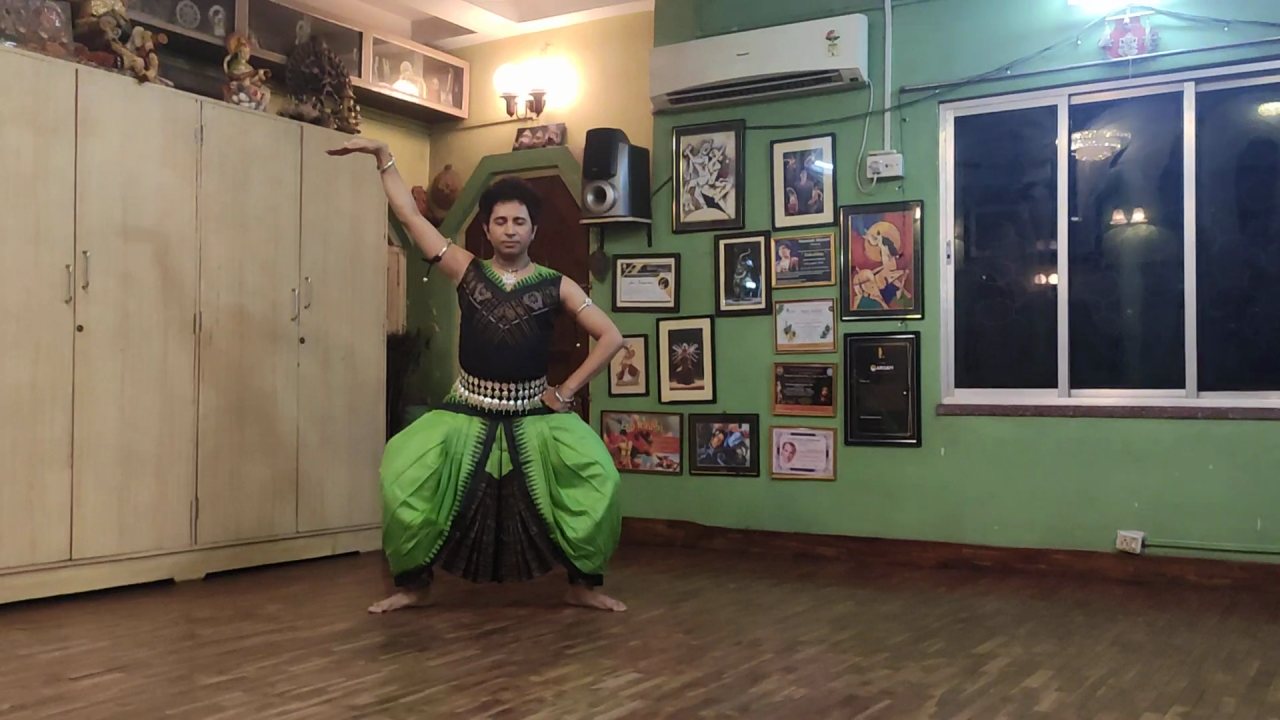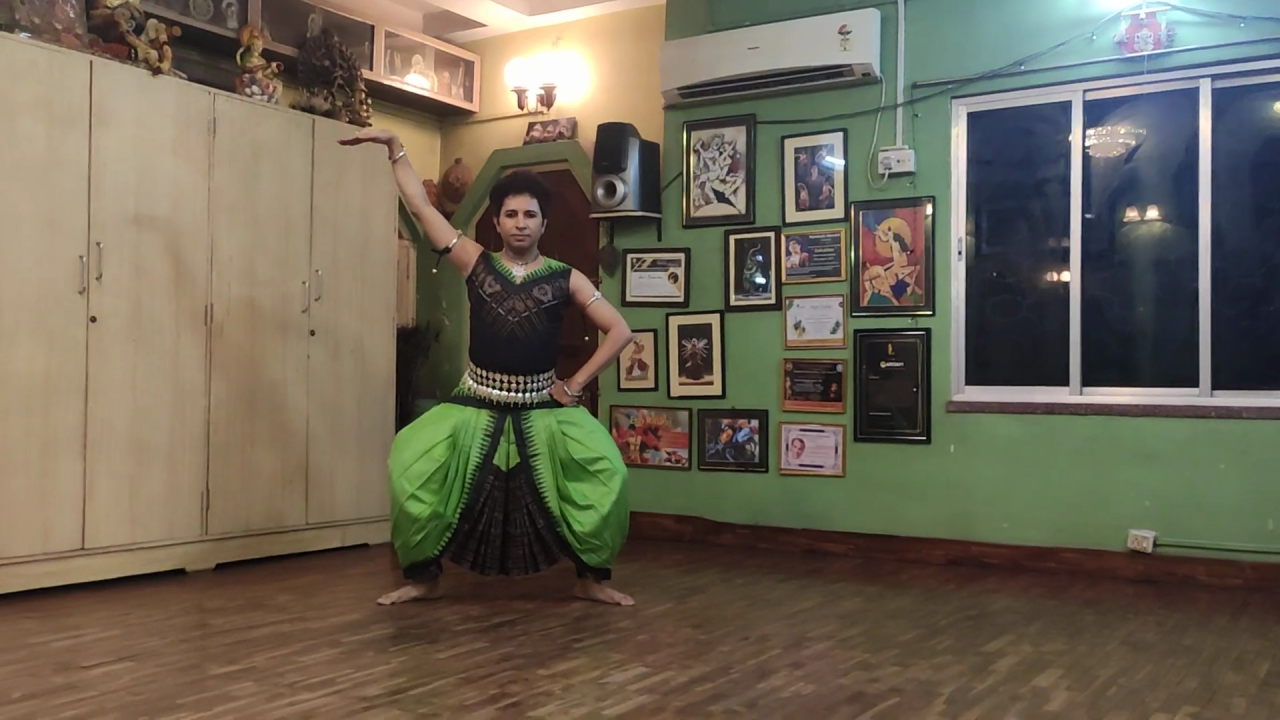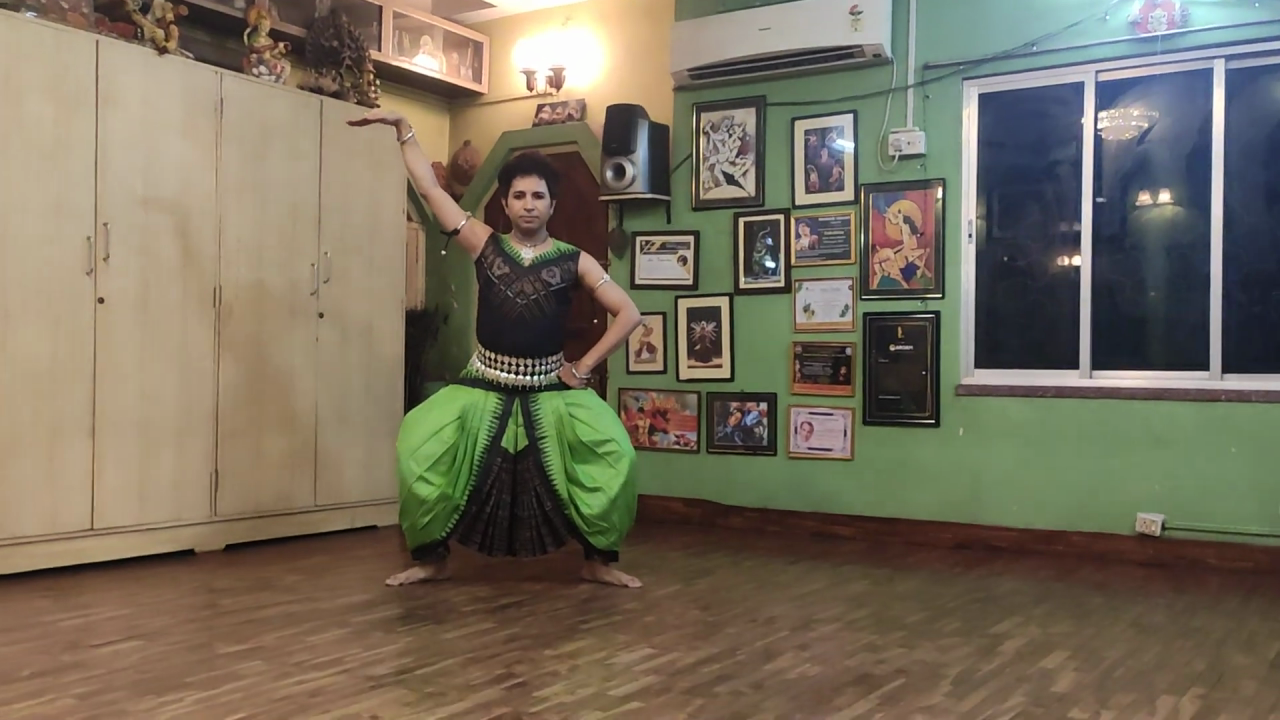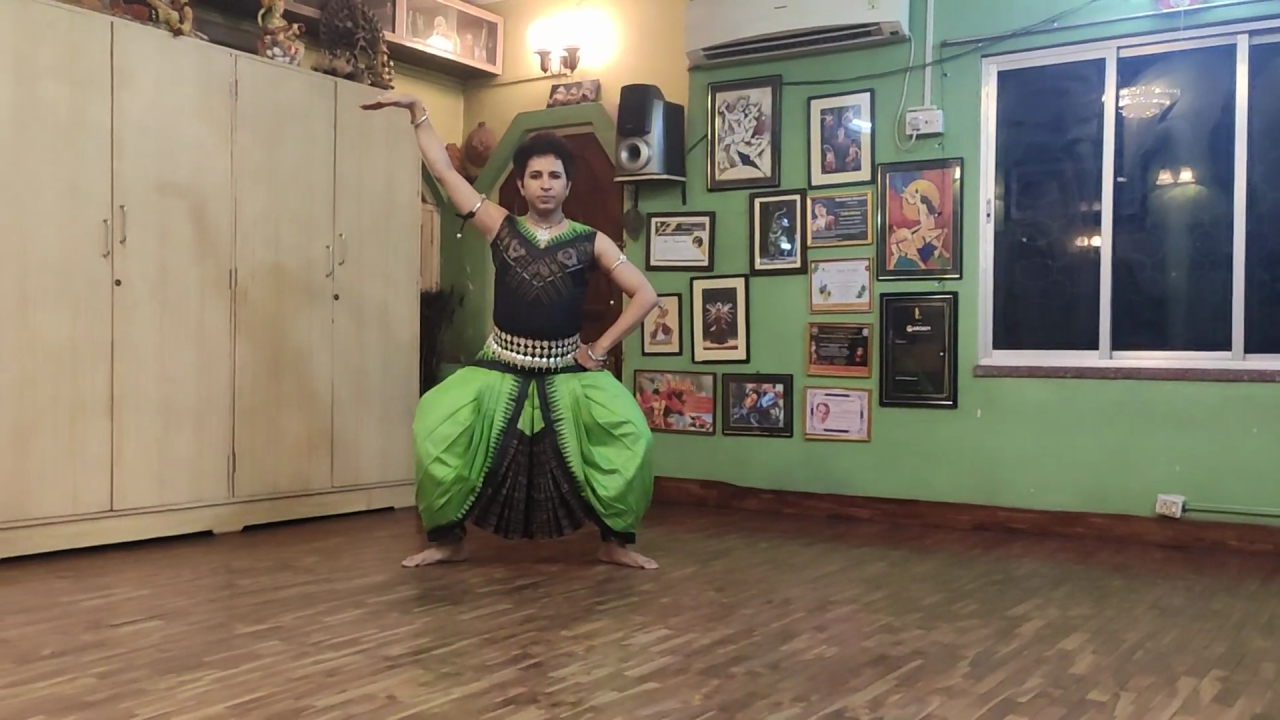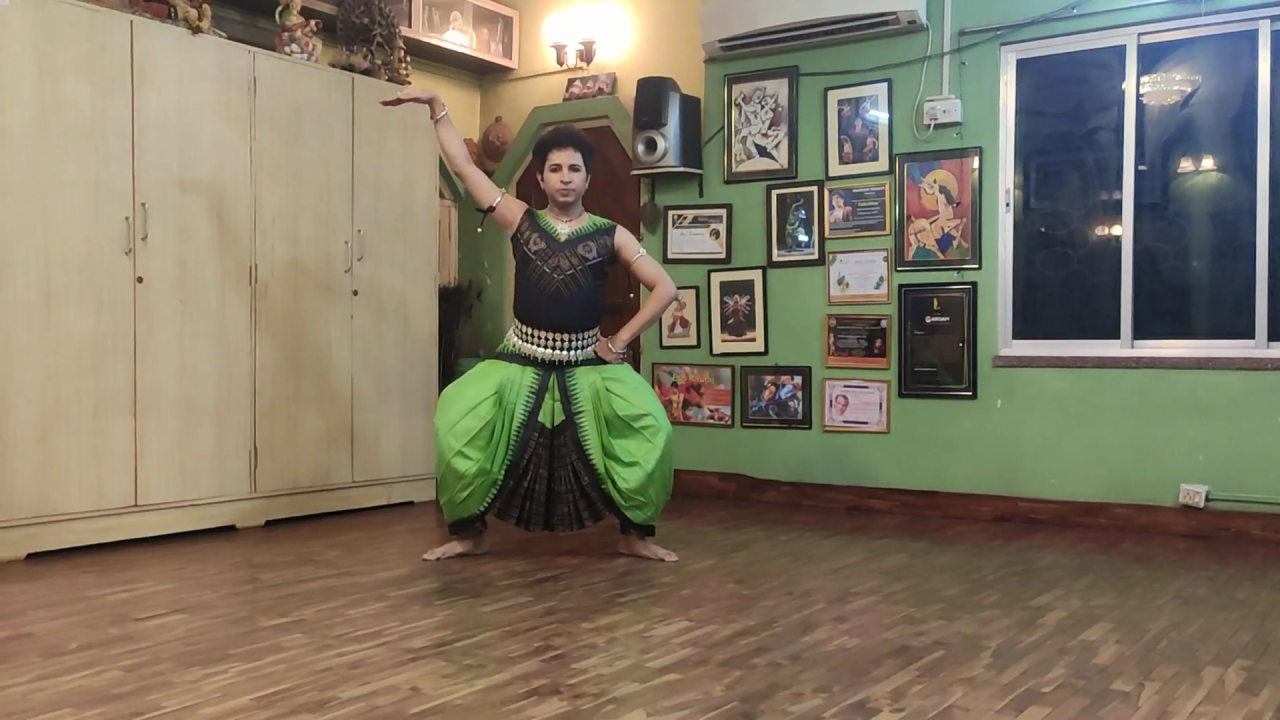
dt=0.7s
person 1, frame 1
left shoulder: (556, 286)
right shoulder: (466, 271)
left elbow: (611, 337)
right elbow: (409, 215)
left wrist: (567, 390)
right wrist: (383, 155)
left hip: (534, 413)
right hip: (468, 412)
left knee: (598, 476)
right knee: (402, 471)
left ankle: (583, 584)
right ankle: (414, 582)
person 1, frame 2
left shoulder: (566, 279)
right shoulder: (476, 263)
left elbow: (620, 331)
right elbow: (421, 207)
left wrist: (576, 384)
right wrist: (395, 146)
left hip: (543, 406)
right hip: (477, 404)
left knee: (606, 471)
right knee: (410, 463)
left ankle: (591, 577)
right ankle: (423, 576)
person 1, frame 3
left shoulder: (574, 261)
right shoulder: (484, 245)
left elbow: (628, 314)
right elbow: (430, 188)
left wrist: (583, 367)
right wrist: (403, 127)
left hip: (551, 388)
right hip: (485, 386)
left knee: (614, 453)
right knee: (419, 444)
left ankle: (599, 560)
right ankle: (431, 557)
person 1, frame 4
left shoulder: (591, 242)
right shoulder: (501, 227)
left elbow: (645, 294)
right elbow: (444, 171)
left wrist: (601, 347)
right wrist: (417, 110)
left hip: (568, 371)
right hip: (502, 368)
left knee: (631, 436)
right knee: (435, 427)
left ankle: (615, 541)
right ankle: (448, 538)
person 1, frame 5
left shoulder: (610, 235)
right shoulder: (520, 221)
left elbow: (665, 288)
right elbow: (463, 166)
left wrist: (621, 340)
right wrist: (436, 105)
left hip: (588, 364)
right hip: (521, 361)
left knee: (651, 428)
right knee: (455, 422)
left ankle: (635, 534)
right ankle: (469, 532)
